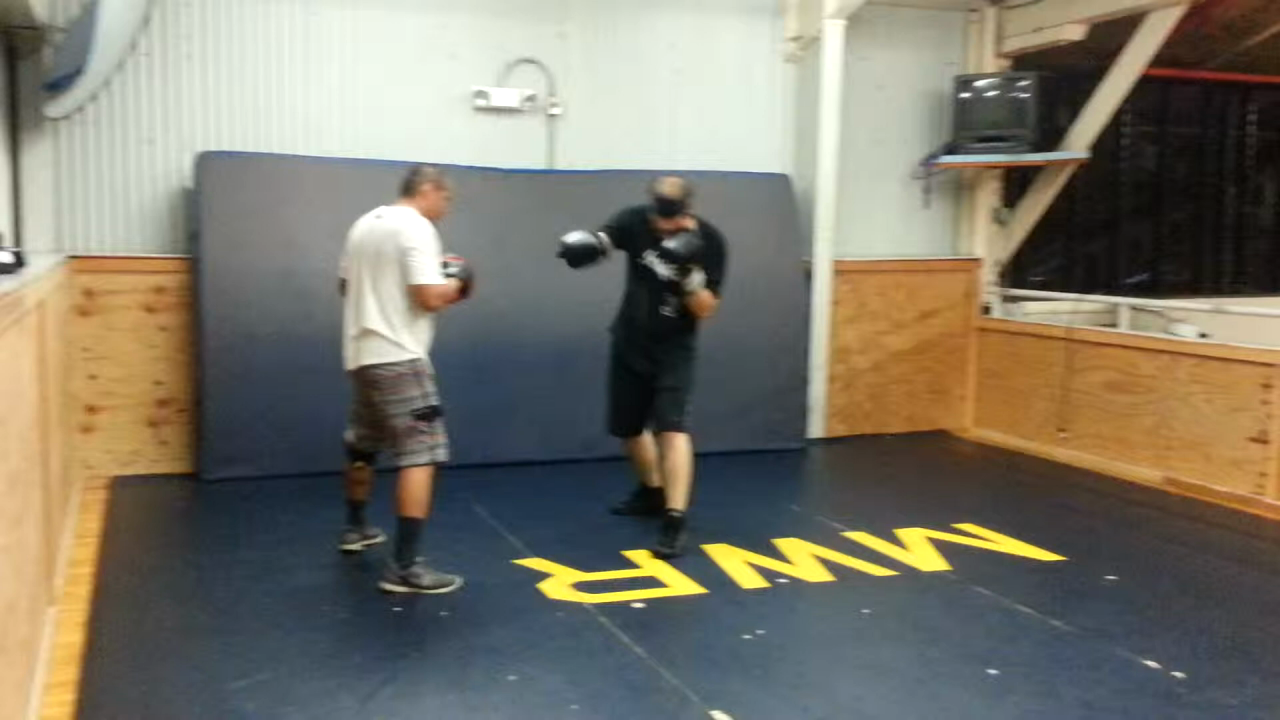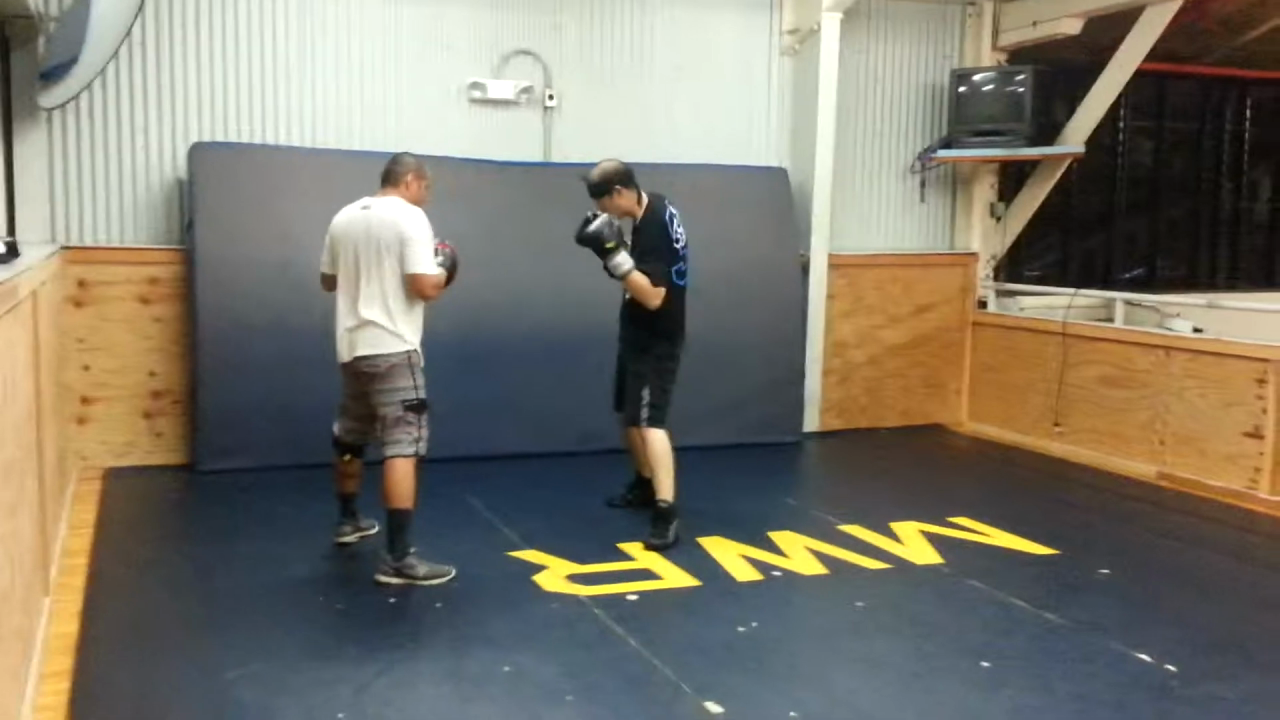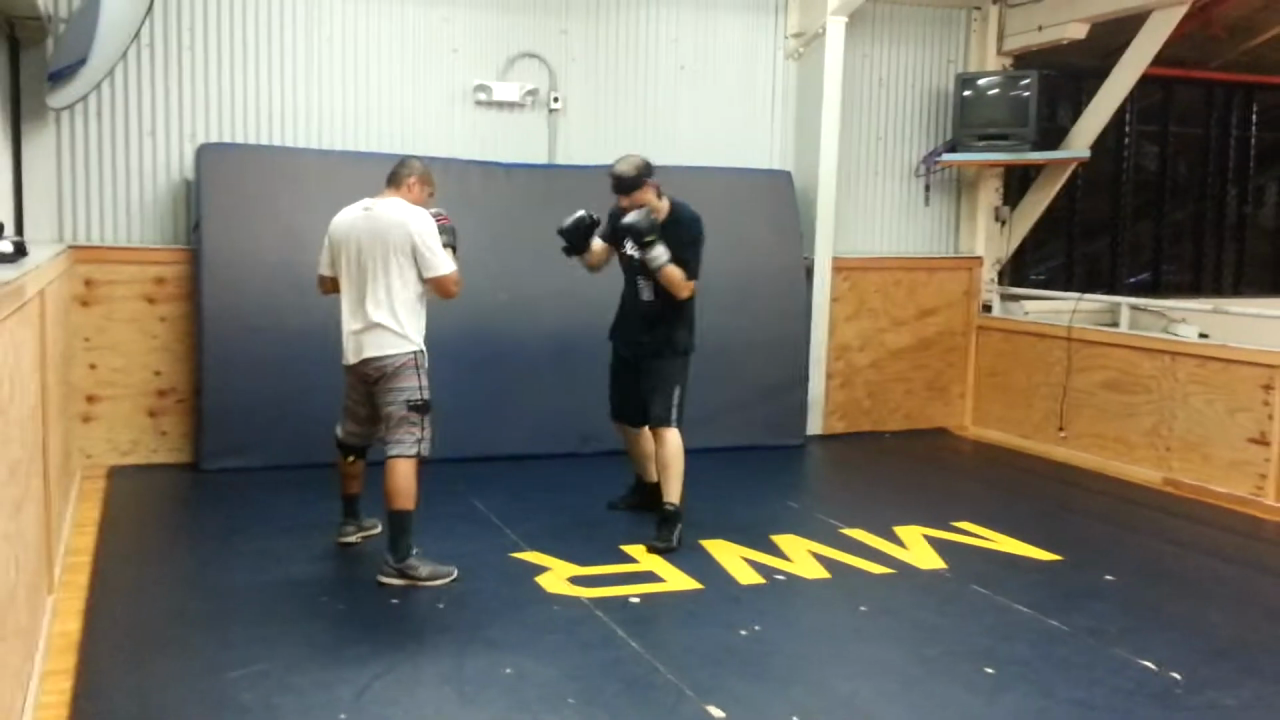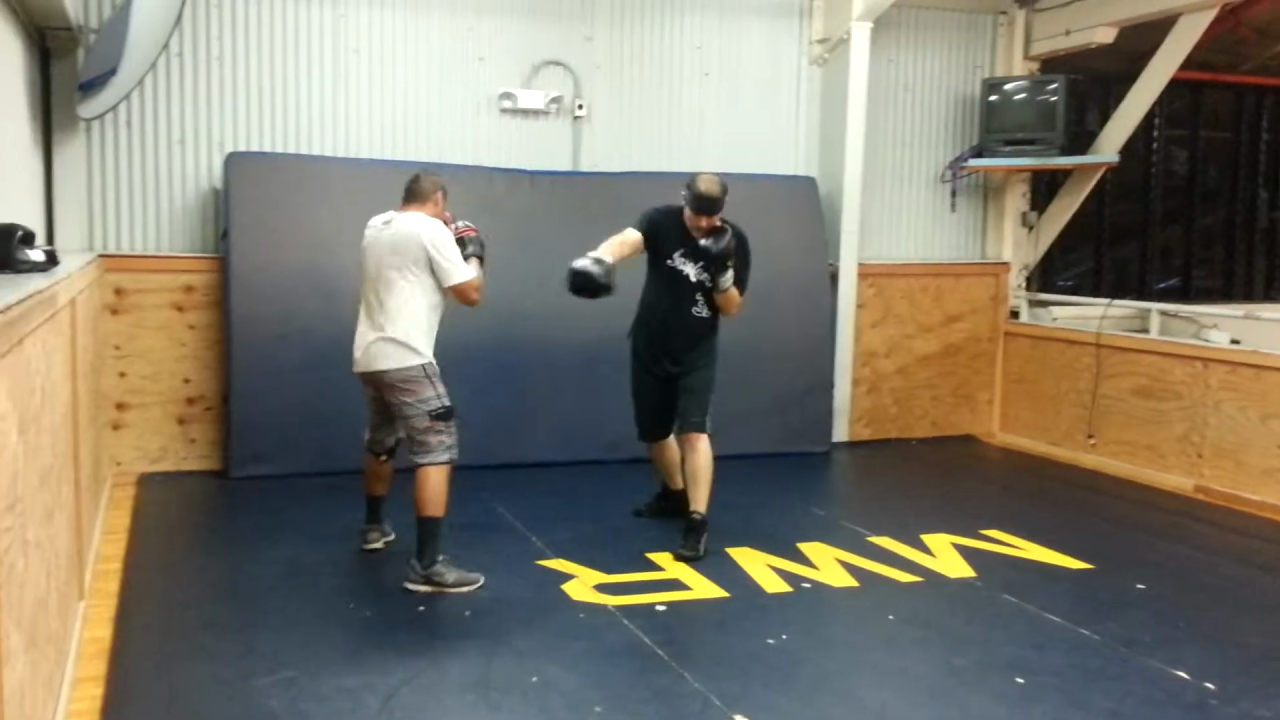
dt=0.4s
person 1, frame 1
left shoulder: (365, 224)
right shoulder: (416, 227)
left elbow: (346, 285)
right elbow: (429, 298)
right wrist: (455, 282)
left hip: (362, 356)
right hip: (398, 359)
left knee: (362, 446)
right knee: (421, 455)
left ankle: (355, 528)
right ankle: (404, 566)
person 1, frame 2
left shoulder: (344, 217)
right shoulder: (409, 218)
left elbow: (329, 280)
right elbow: (426, 288)
right wrist: (442, 269)
left hip: (352, 347)
right hip: (392, 350)
left knee: (350, 439)
right knee: (403, 447)
left ankle: (348, 520)
right ankle: (397, 558)
person 1, frame 3
left shoulder: (342, 220)
right shoulder: (416, 219)
left elbow: (326, 283)
right elbow: (449, 287)
right wrist: (446, 245)
left hip: (356, 349)
right hip: (398, 351)
left knee: (353, 440)
right knee: (405, 448)
left ankle: (352, 520)
right ankle: (400, 559)
person 1, frame 4
left shoulder: (375, 228)
right shoulder: (431, 232)
right elbow: (470, 293)
right wrist: (473, 254)
left hip: (369, 360)
right hip: (407, 362)
left knee: (380, 444)
right knee: (436, 453)
left ankle: (374, 526)
right ankle: (426, 566)
person 2, frame 1
left shoulder: (709, 241)
right shoulder: (635, 220)
left elbow: (706, 310)
right elbow: (597, 244)
left wrist: (690, 272)
right wrist: (581, 246)
left hip: (673, 350)
right hip: (629, 344)
left knee: (672, 430)
right knee: (629, 427)
left ankle: (676, 520)
right ankle: (652, 492)
person 2, frame 2
left shoulder: (654, 226)
right shoulder: (650, 209)
left elbow: (651, 297)
left wrist: (613, 254)
right wrist: (614, 248)
left hip: (656, 342)
right hip: (640, 336)
left knee: (648, 422)
right knee: (628, 413)
left ankle: (666, 512)
right ankle: (646, 484)
person 2, frame 3
left shoulder: (685, 220)
right shoulder: (623, 215)
left elbow: (684, 289)
right elbow: (595, 261)
left wrist: (652, 245)
right wrist: (578, 238)
left hip: (668, 344)
right hip: (628, 338)
left knee: (663, 424)
right knee: (628, 419)
left ankle: (672, 515)
right ankle: (649, 487)
person 2, frame 4
left shoulder: (735, 241)
right shoulder: (661, 219)
left elbow: (732, 308)
right elbow: (626, 241)
left wrist: (721, 271)
right wrist: (597, 262)
left hip: (695, 354)
right hip: (649, 349)
left knee: (693, 432)
right knee: (654, 430)
left ankle: (697, 523)
right ankle: (674, 494)
